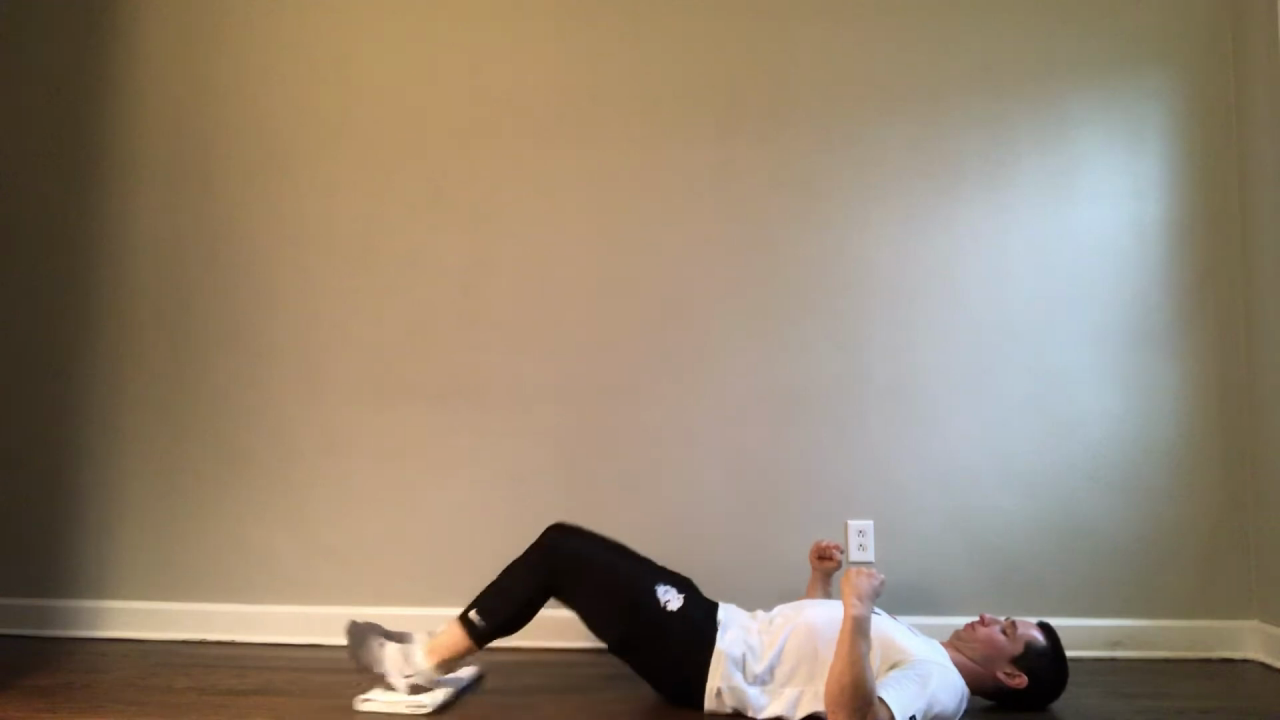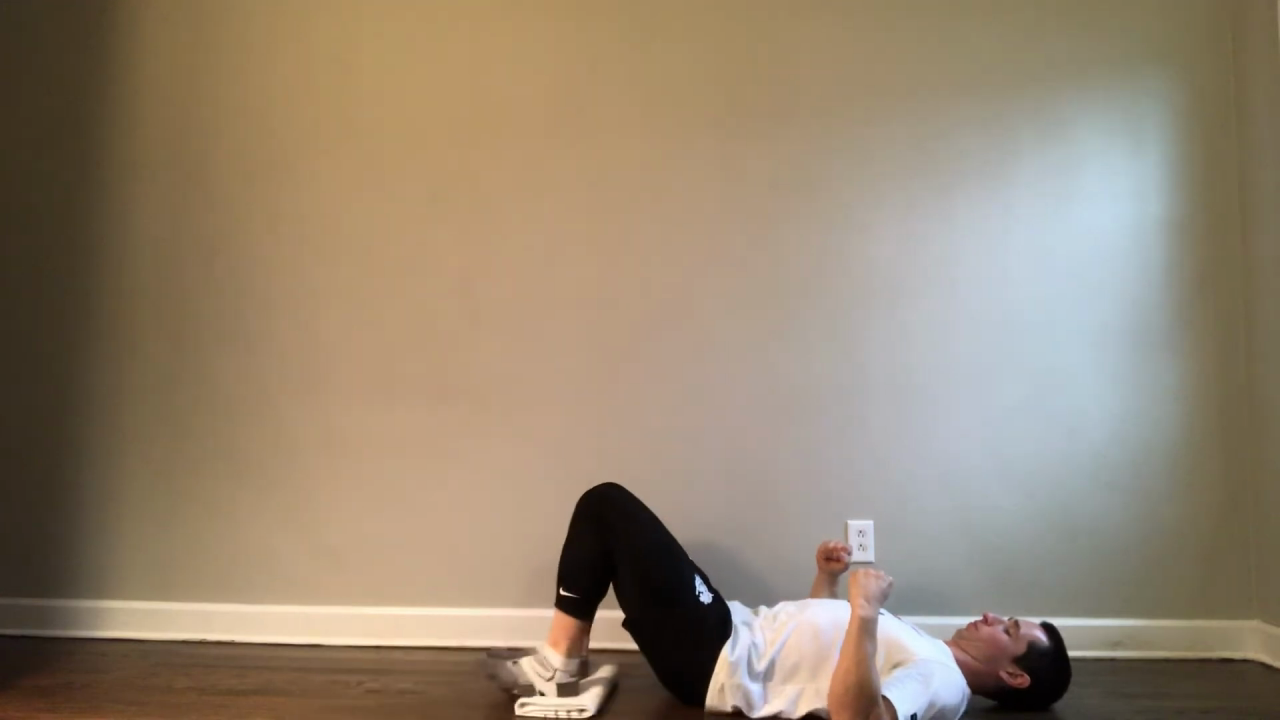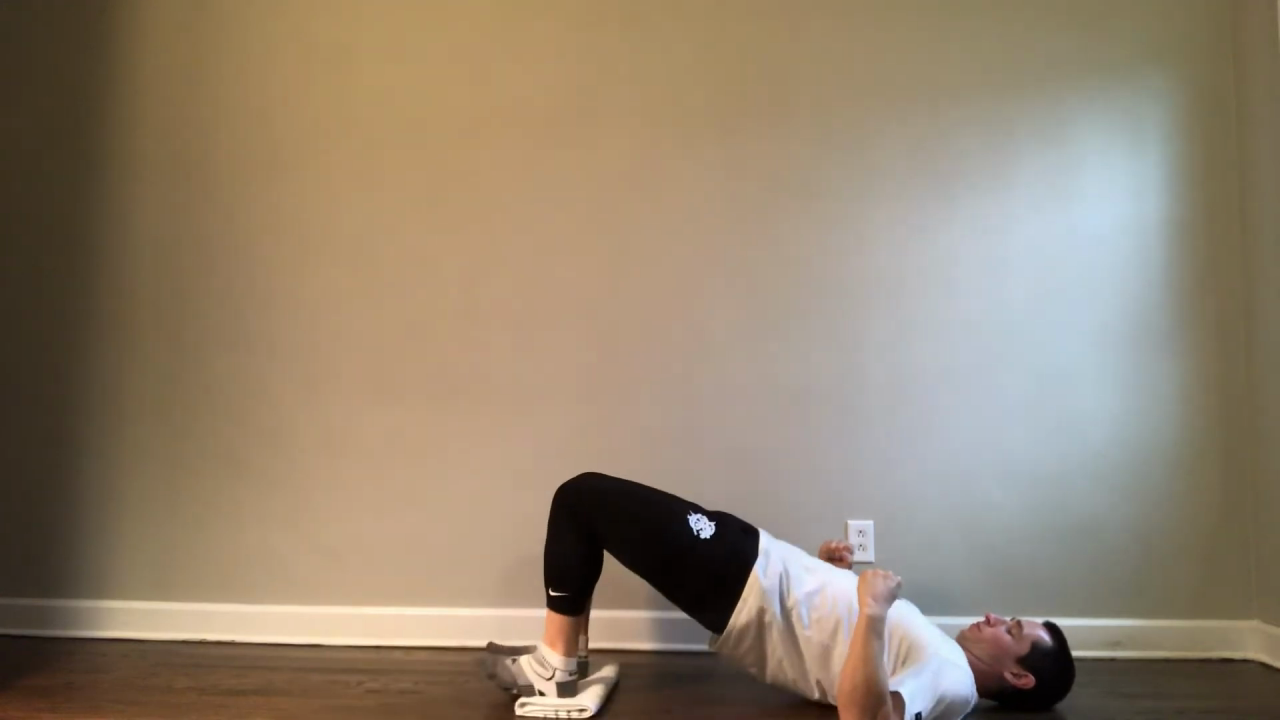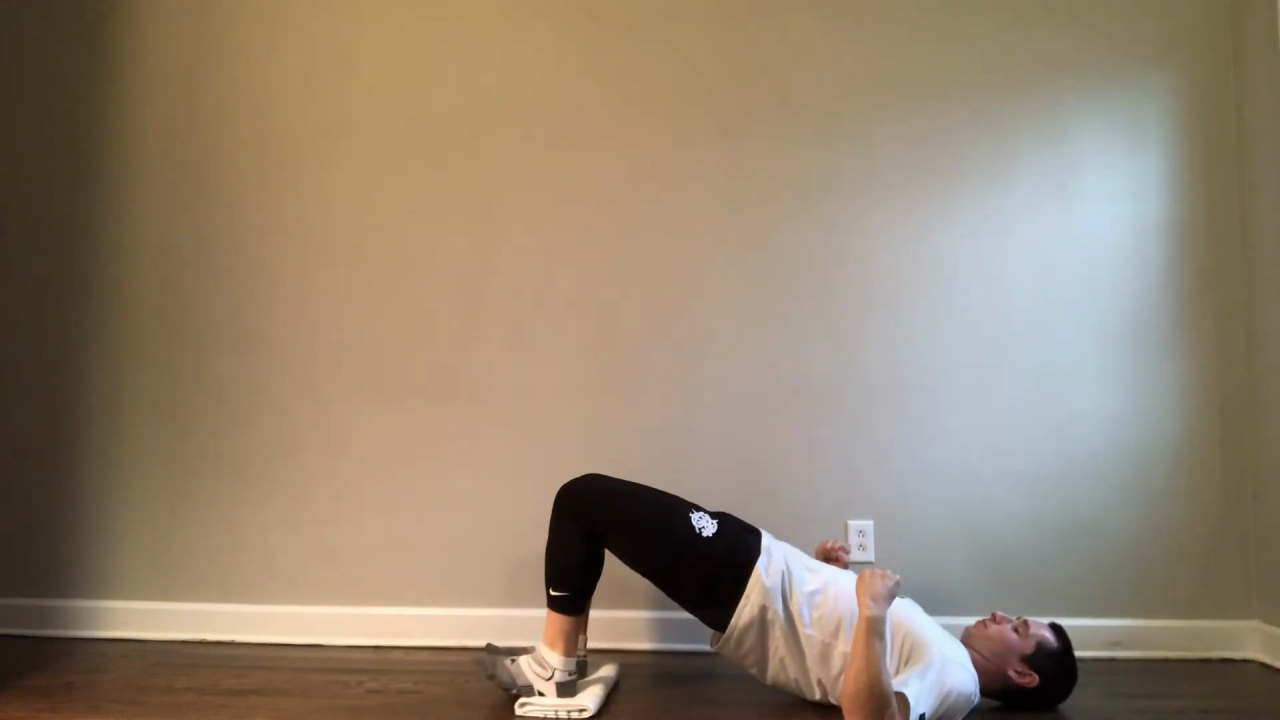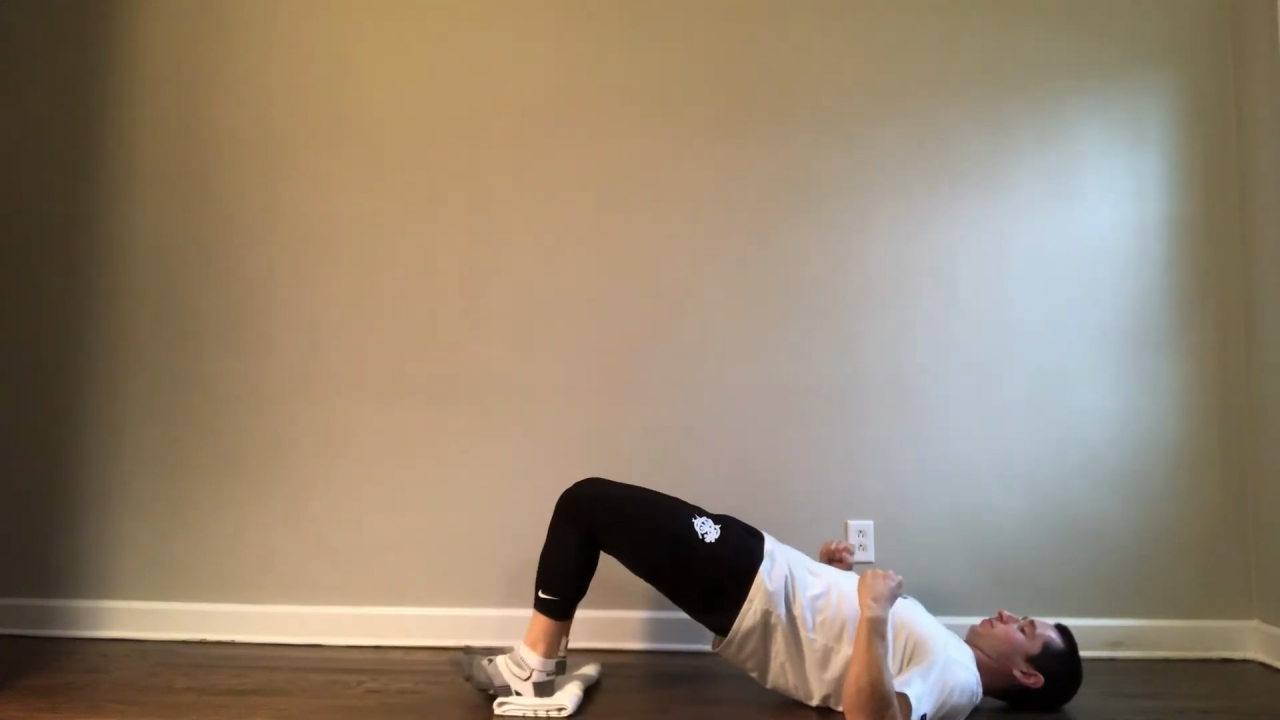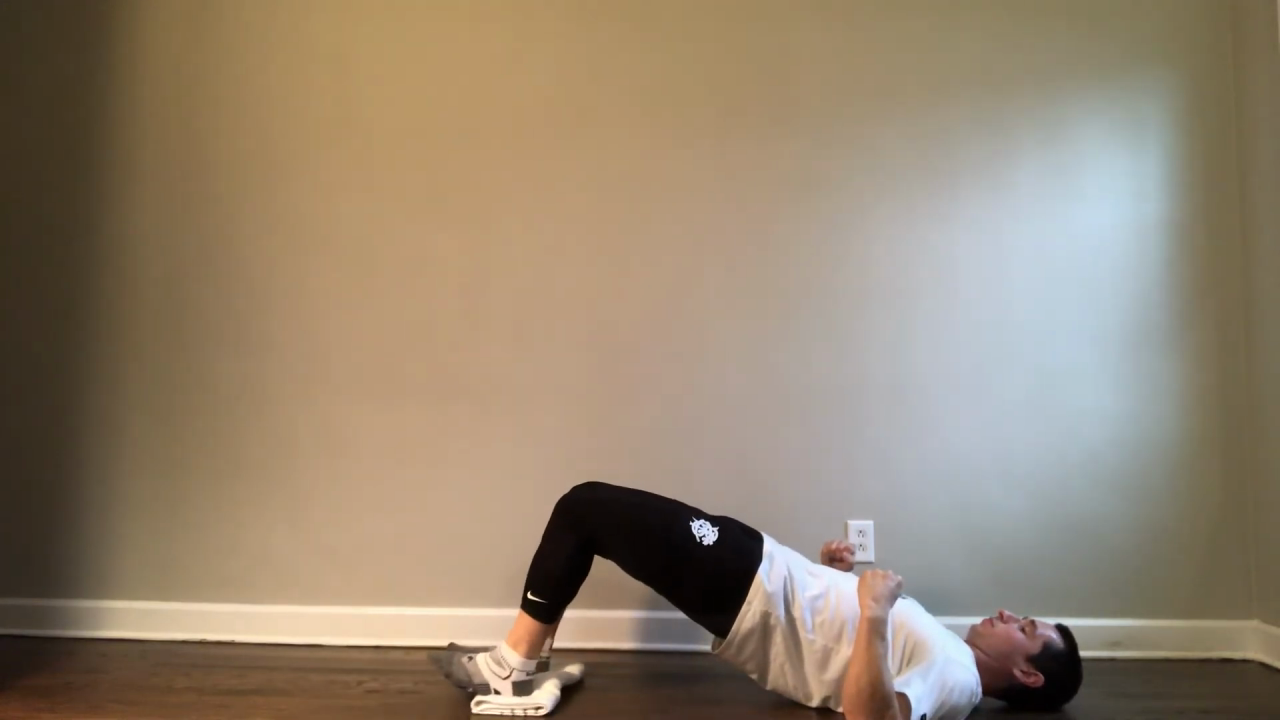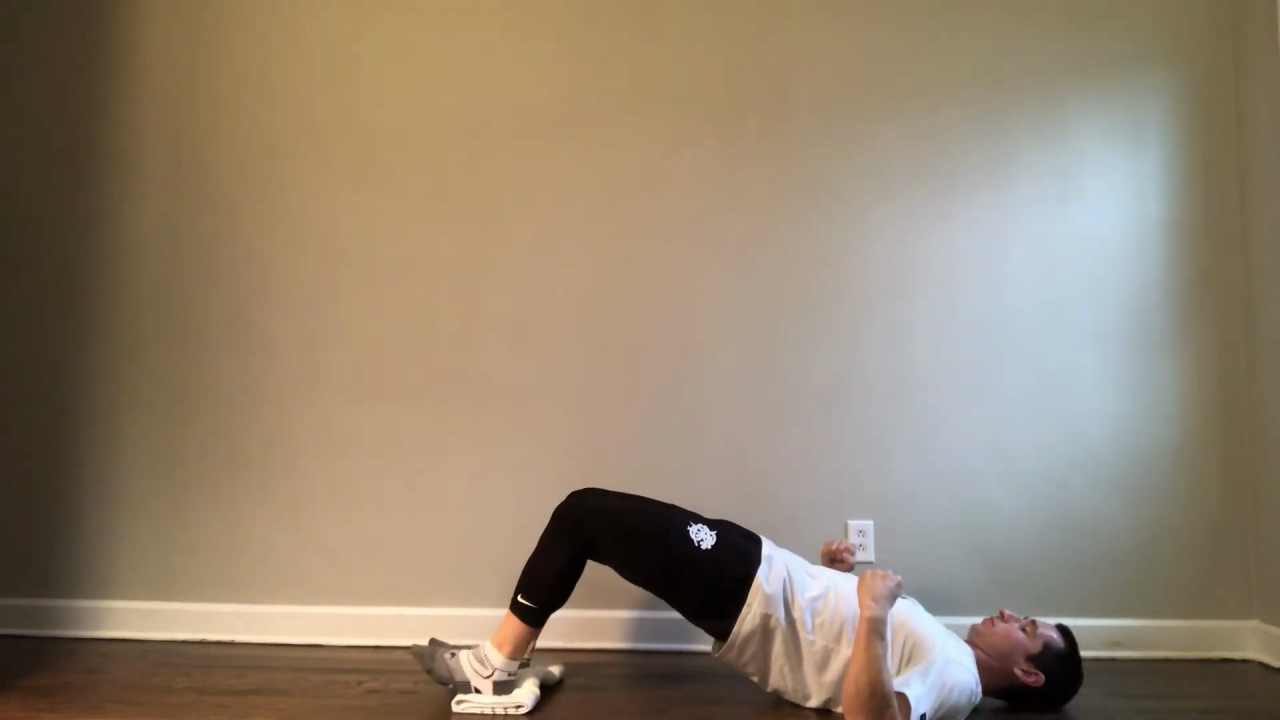
dt=0.7s
person 1, frame 1
right shoulder: (926, 654)
left wrist: (858, 611)
right wrist: (822, 580)
right hip: (723, 630)
left knee: (561, 551)
right knee: (567, 546)
left ankle: (423, 661)
right ankle: (432, 653)
person 1, frame 2
right shoulder: (928, 655)
left wrist: (864, 612)
right wrist: (828, 581)
left hip: (717, 663)
right hip: (735, 631)
left knee: (605, 506)
right knee: (607, 508)
left ankle: (557, 668)
right ankle: (558, 664)
person 1, frame 3
right shoulder: (939, 658)
left wrist: (873, 611)
right wrist: (836, 577)
left hip: (745, 580)
right hip: (753, 572)
left knee: (581, 498)
right knee: (588, 498)
left ankle: (553, 668)
right ankle: (556, 663)
person 1, frame 4
right shoulder: (942, 656)
left wrist: (872, 610)
right wrist: (833, 576)
left hip: (750, 583)
right hip: (758, 568)
left knee: (583, 499)
right knee: (587, 498)
left ankle: (555, 667)
right ankle: (560, 661)
person 1, frame 5
right shoulder: (944, 655)
left wrist: (875, 613)
right wrist: (838, 576)
left hip: (752, 589)
right hip: (764, 573)
left knee: (585, 503)
right knee: (590, 501)
left ankle: (534, 667)
right ankle: (535, 663)
person 1, frame 6
right shoulder: (944, 652)
left wrist: (874, 613)
right wrist: (839, 577)
left hip: (751, 589)
right hip: (757, 570)
left knee: (585, 507)
right knee: (587, 507)
left ankle: (515, 663)
right ankle: (515, 661)
person 1, frame 7
right shoulder: (947, 654)
left wrist: (873, 613)
right wrist: (839, 577)
left hip: (750, 595)
right hip: (761, 576)
left knee: (582, 513)
right knee: (586, 511)
left ankle: (496, 665)
right ankle: (496, 662)
